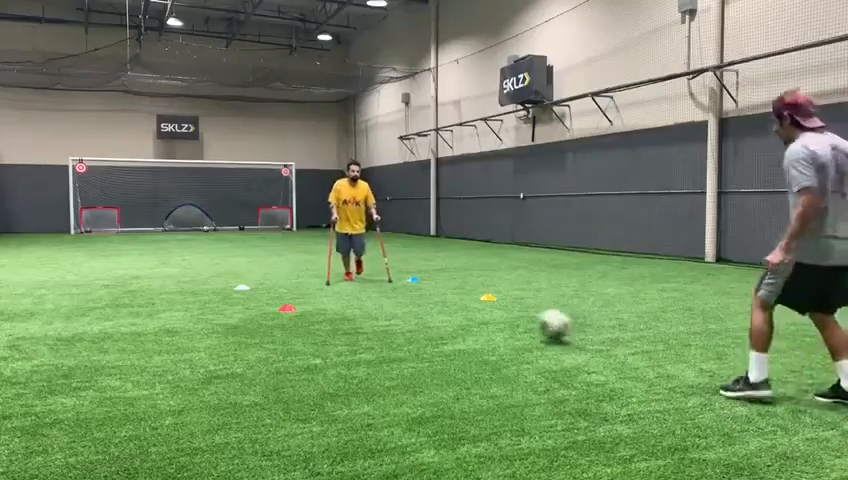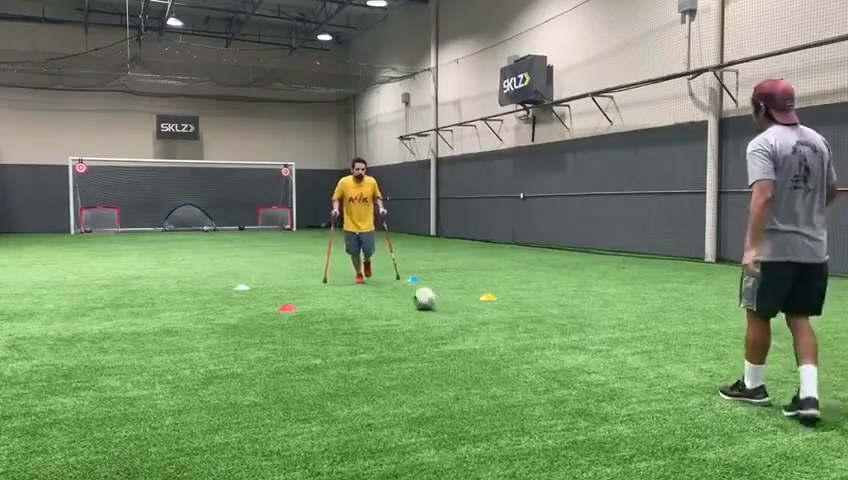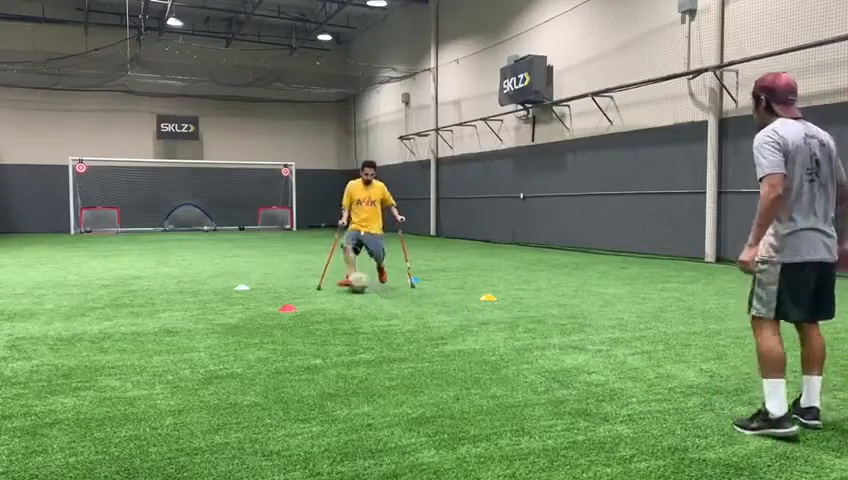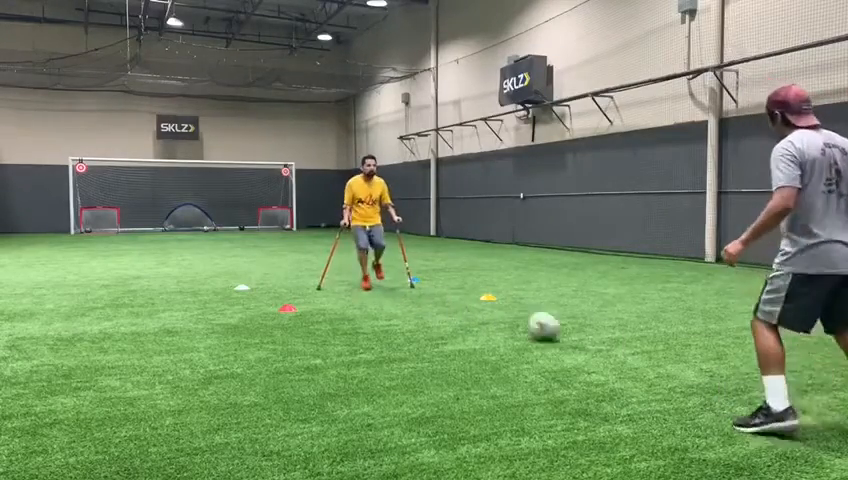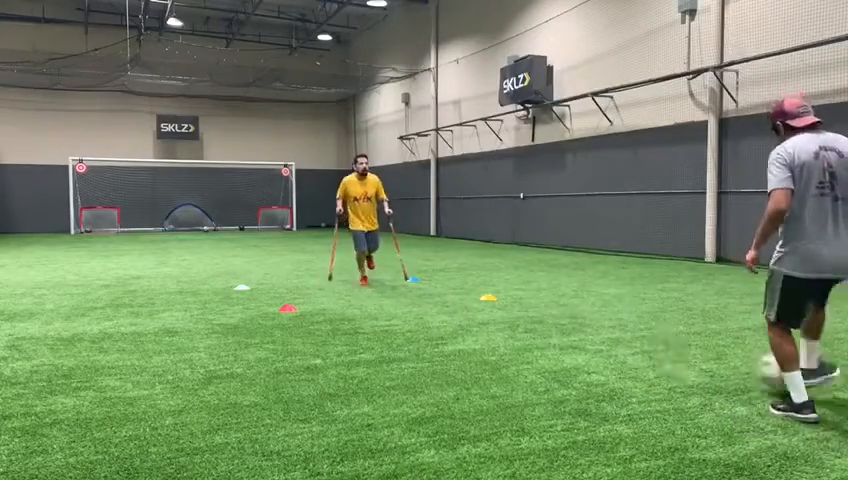
dt=0.5s
person 1, frame 1
left shoulder: (799, 150)
left elbow: (809, 202)
left wrist: (784, 248)
left hip: (806, 250)
left knee: (761, 304)
left ankle: (756, 380)
person 1, frame 2
left shoulder: (763, 143)
right shoulder: (818, 141)
left elbow: (763, 195)
right elbow: (830, 192)
left wrist: (750, 247)
left hip: (772, 248)
right hip: (813, 248)
left knee: (757, 316)
right knee: (799, 319)
left ankle: (753, 386)
right ankle: (808, 395)
person 1, frame 3
left shoulder: (770, 136)
left elbow: (774, 191)
left wrist: (753, 244)
left hip: (787, 249)
left knee: (765, 322)
right knee: (809, 325)
left ankle: (776, 413)
right ankle: (809, 406)
person 1, frame 4
left shoulder: (788, 148)
left elbow: (784, 204)
left wrist: (743, 241)
left hip: (805, 258)
left knee: (764, 324)
left ankle: (777, 408)
person 1, frame 5
left shoulder: (784, 152)
left elbow: (779, 206)
left wrist: (756, 247)
left hip: (798, 256)
left knee: (779, 323)
right knee: (813, 304)
left ankle: (799, 400)
right ankle: (812, 364)
person 2, frame 1
left shoulder: (365, 186)
right shoulder: (339, 185)
left elbow: (370, 204)
right elbow: (333, 203)
left wrist: (374, 214)
right wrist: (334, 214)
left hip: (358, 227)
right hip: (342, 227)
left knee: (359, 252)
right knee: (344, 252)
left ankle: (358, 260)
right ankle: (348, 272)
person 2, frame 2
left shoulder: (371, 182)
right shoulder: (344, 182)
left elbow: (377, 196)
right elbow: (336, 197)
left wrist: (381, 208)
right wrist: (335, 209)
left hip: (367, 225)
right hip: (350, 226)
left knee: (368, 250)
right knee: (354, 252)
left ankle: (366, 262)
right ankle: (359, 274)
person 2, frame 3
left shoulder: (380, 187)
right shoulder: (352, 185)
left elbow: (390, 203)
right elbow: (346, 206)
left wrist: (397, 216)
right wrist: (344, 219)
left hip: (374, 229)
right hip: (355, 227)
left knee: (378, 257)
right knee: (347, 245)
left ankle: (380, 268)
right ankle: (350, 277)
person 2, frame 4
left shoulder: (381, 183)
right shoulder: (352, 183)
left elbow: (387, 202)
right elbow: (347, 204)
left wrist: (394, 216)
right wrist: (345, 219)
left hip: (375, 221)
right hip: (358, 222)
left knee: (380, 245)
right knee: (362, 247)
left ankle: (377, 264)
right ankle: (365, 276)
person 2, frame 5
left shoulder: (375, 180)
right shoulder: (347, 181)
left elbow: (382, 197)
right elbow: (339, 196)
left wrist: (386, 208)
right wrist: (339, 206)
left hip: (372, 223)
right hip: (356, 223)
left knee: (373, 248)
right knee: (361, 250)
left ankle: (368, 255)
right ankle: (363, 276)
